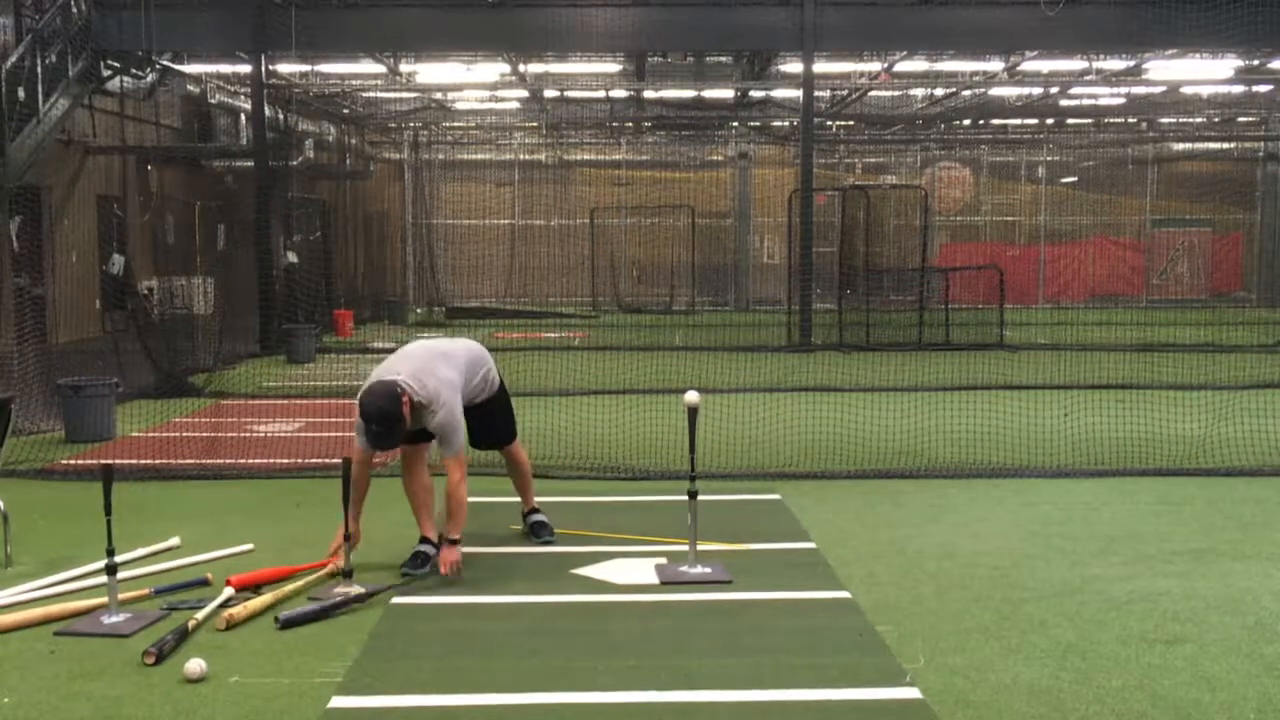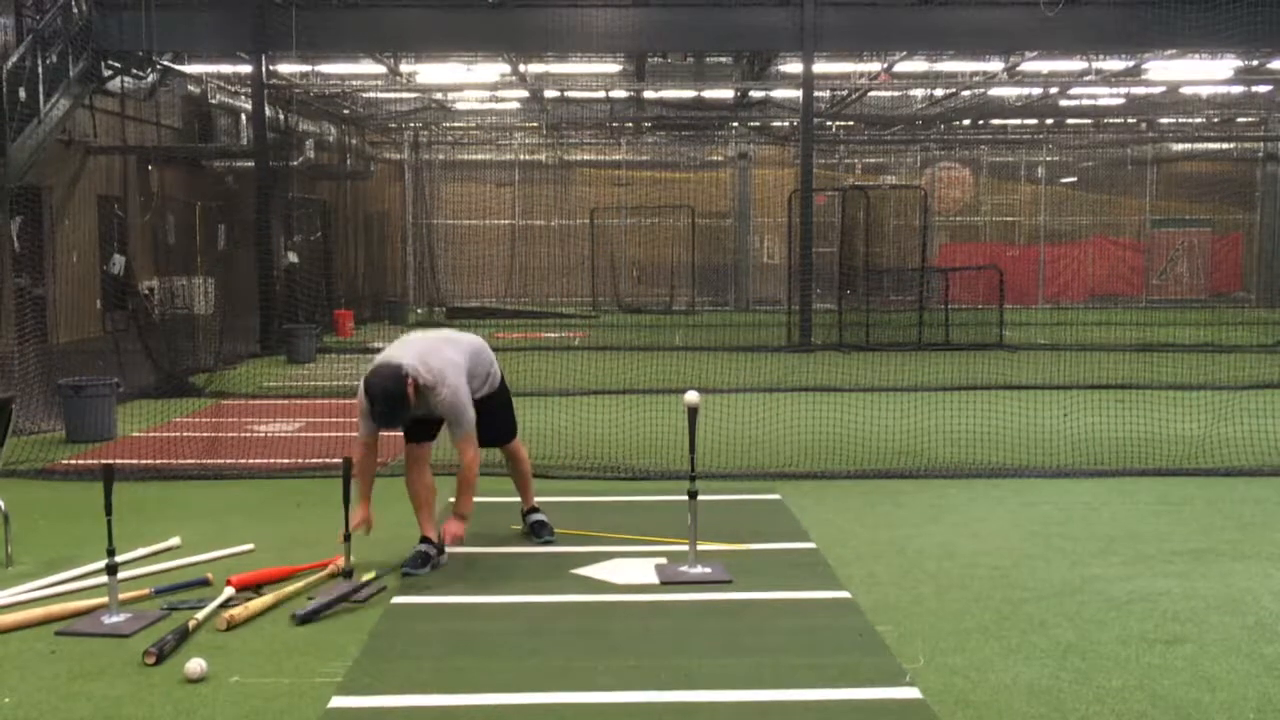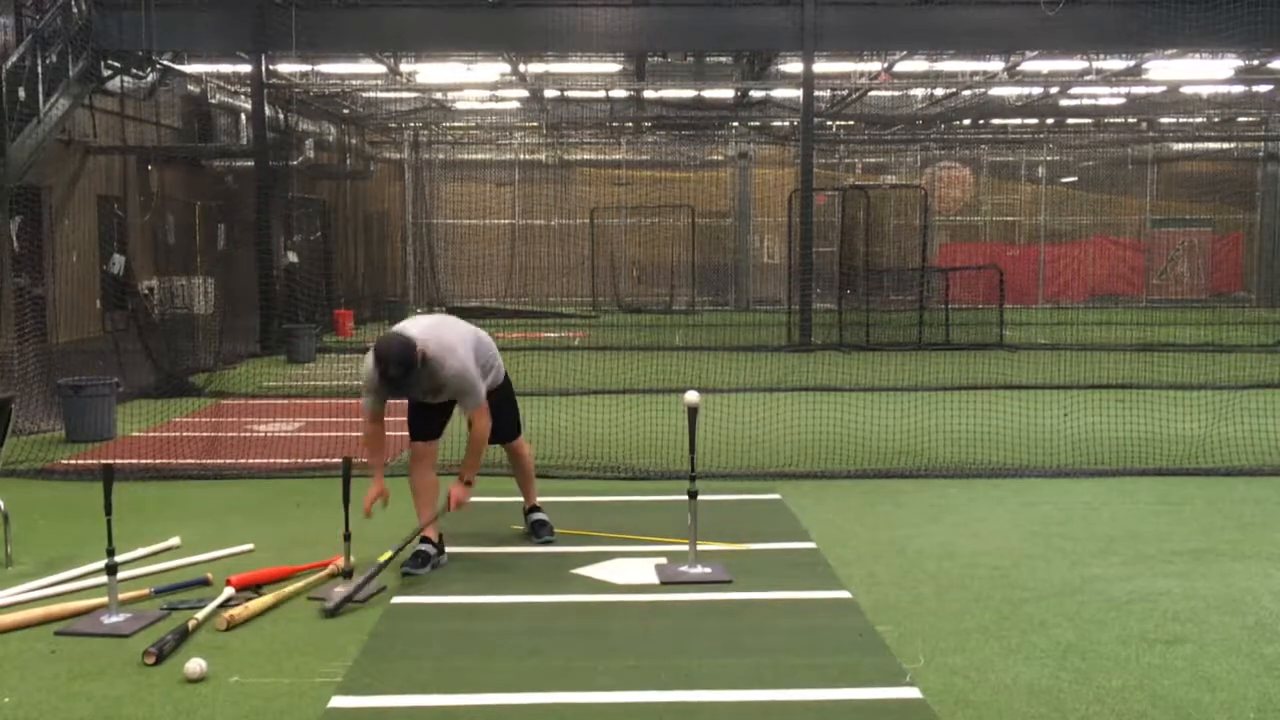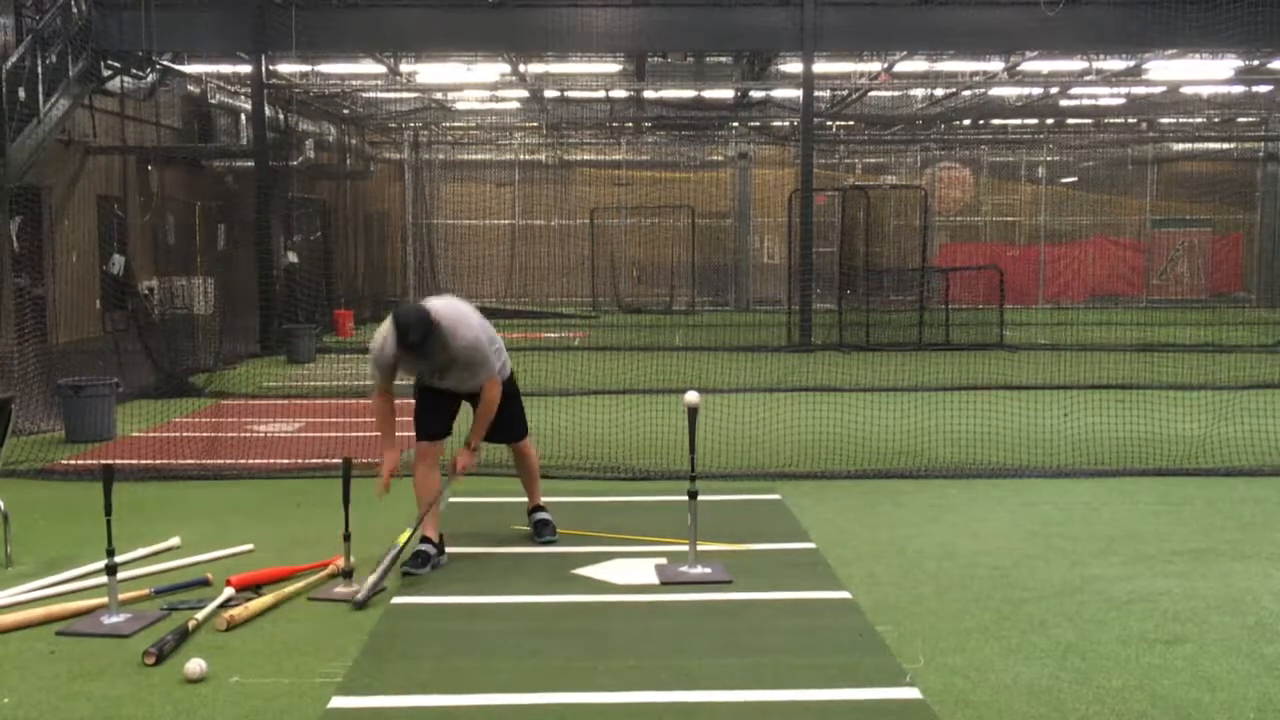
dt=0.1s
person 1, frame 1
left shoulder: (439, 404)
right shoulder: (372, 403)
left elbow: (456, 475)
right elbow: (361, 463)
left wrist: (453, 541)
right wrist: (352, 521)
left hip: (478, 377)
left knee: (508, 447)
right knee: (410, 456)
left ankle: (531, 511)
right ankle: (429, 541)
person 1, frame 2
left shoulder: (447, 389)
right shoulder: (372, 390)
left elbow: (469, 456)
right elbow: (365, 447)
left wrist: (460, 516)
right wrist: (363, 505)
left hip: (479, 375)
right hip: (425, 382)
left knee: (508, 445)
right knee: (415, 454)
left ankle: (530, 510)
right ankle: (430, 542)
person 1, frame 3
left shoulder: (455, 362)
right shoulder: (376, 368)
left elbow: (481, 423)
right elbow: (373, 421)
left wrist: (465, 480)
right wrist: (377, 478)
left hip: (483, 371)
right hip: (429, 386)
left knee: (513, 442)
right knee: (420, 452)
left ankle: (533, 509)
right ankle: (431, 540)
person 1, frame 4
left shoulder: (467, 333)
right shoulder: (384, 344)
left elbow: (491, 391)
right elbow: (383, 395)
left wrist: (471, 447)
right wrist: (389, 452)
left hip: (487, 378)
right hip: (434, 385)
left knee: (518, 441)
right knee: (425, 453)
left ankle: (536, 509)
right ankle: (430, 541)
